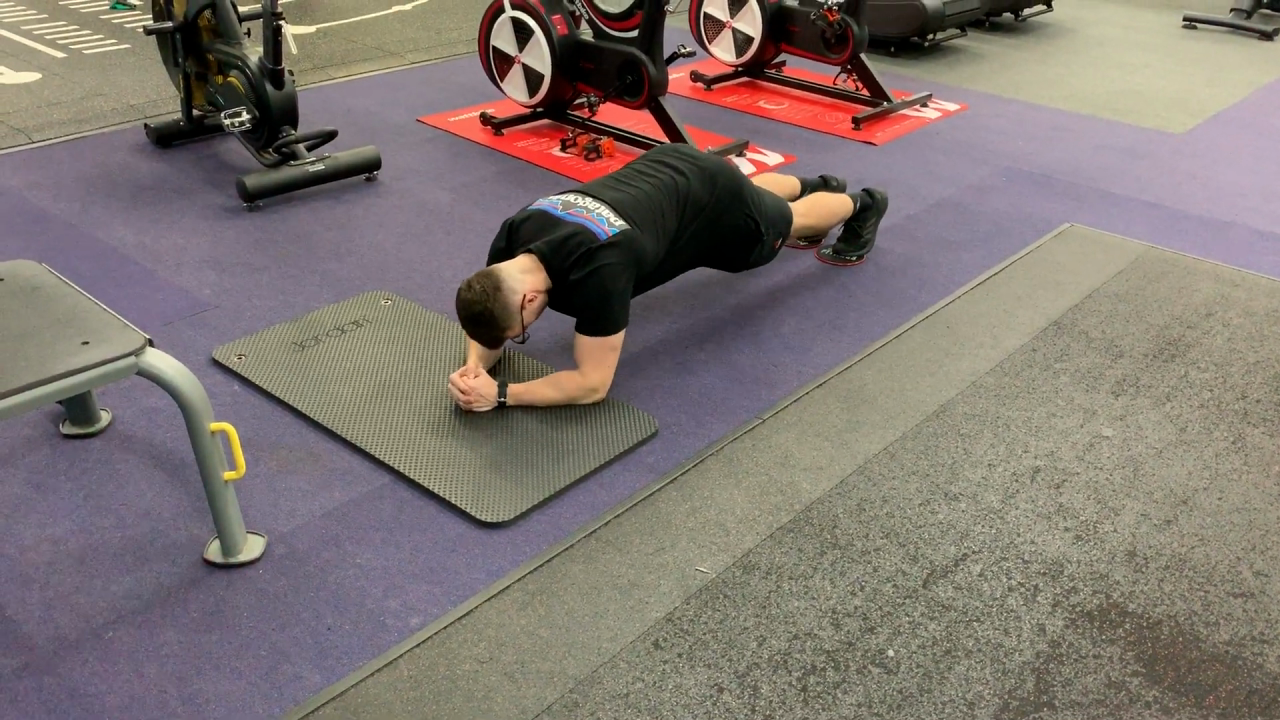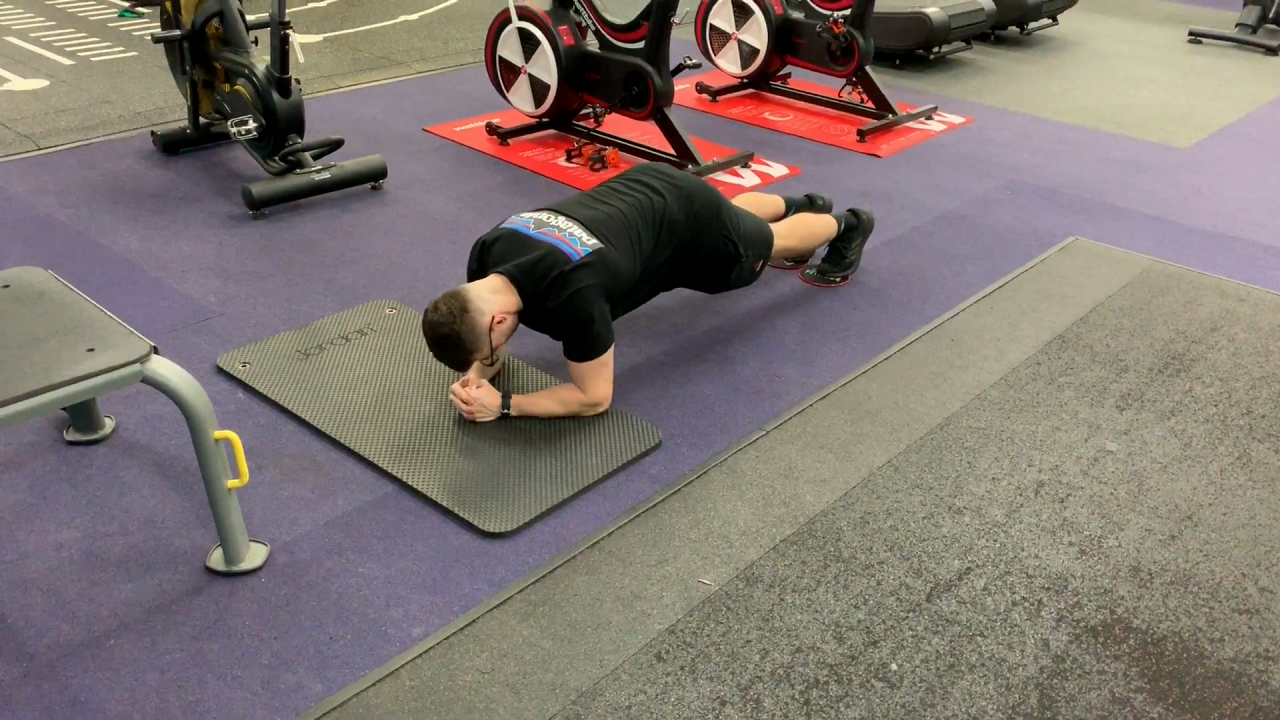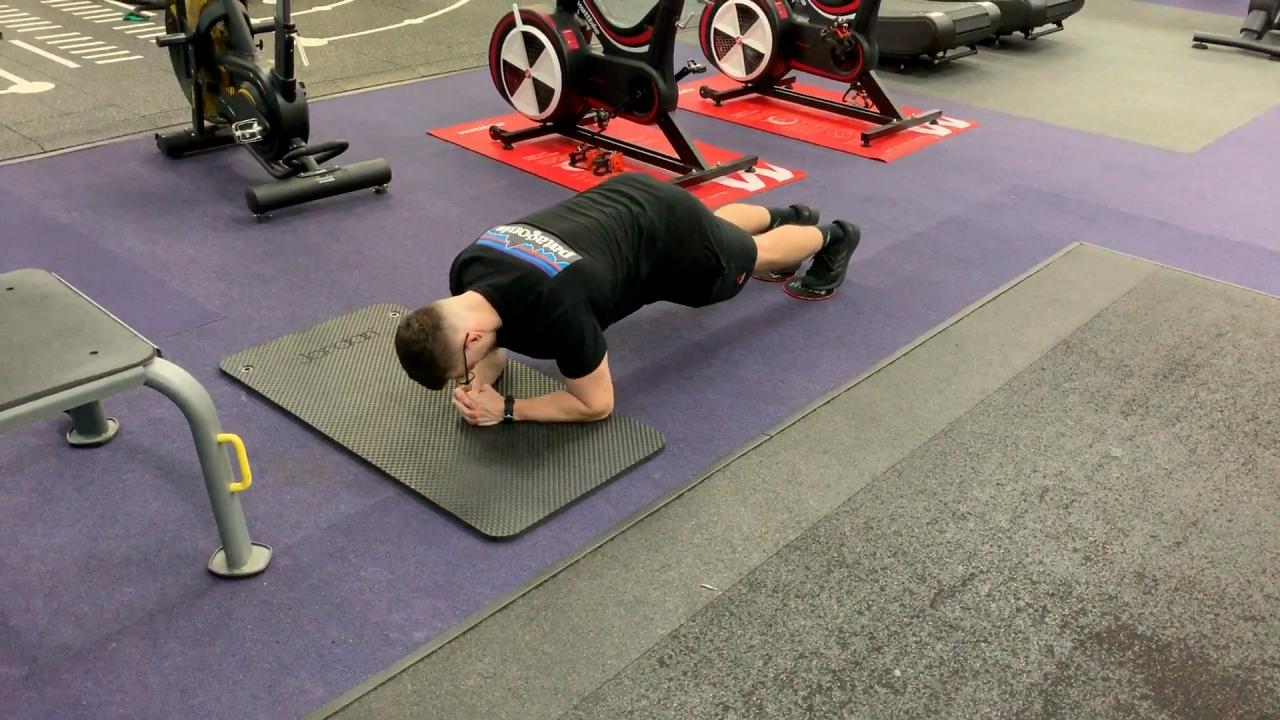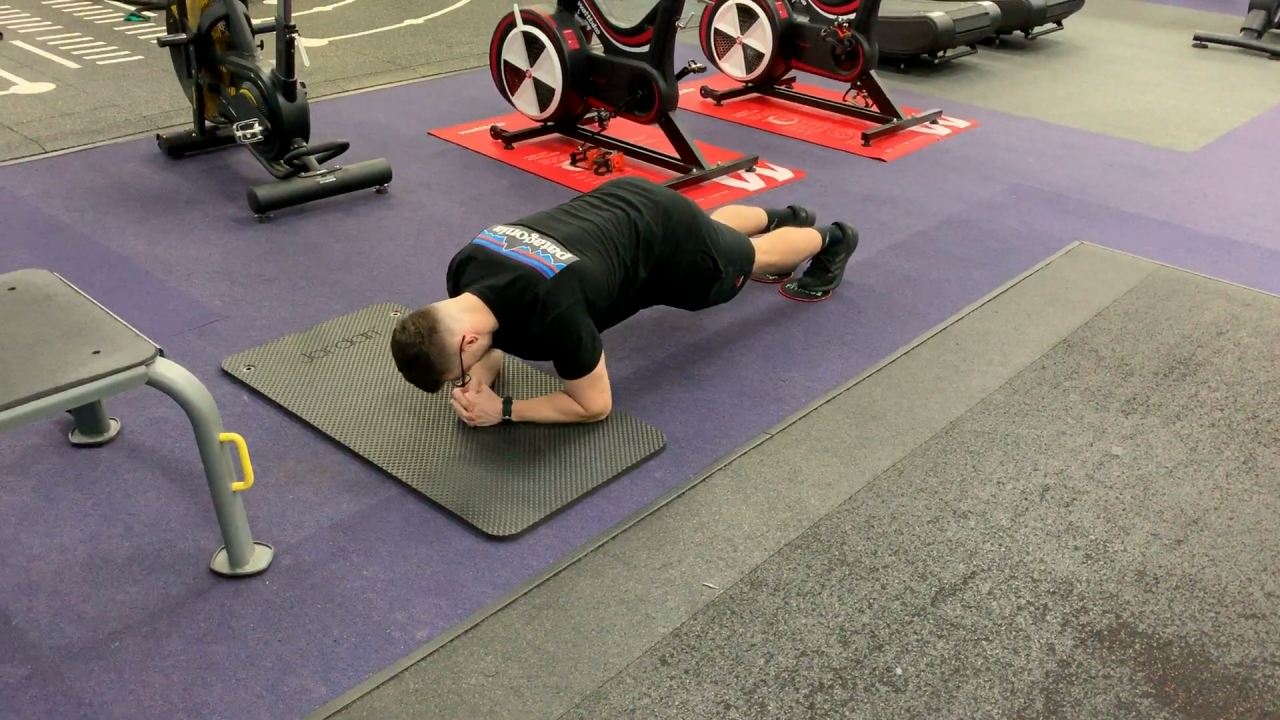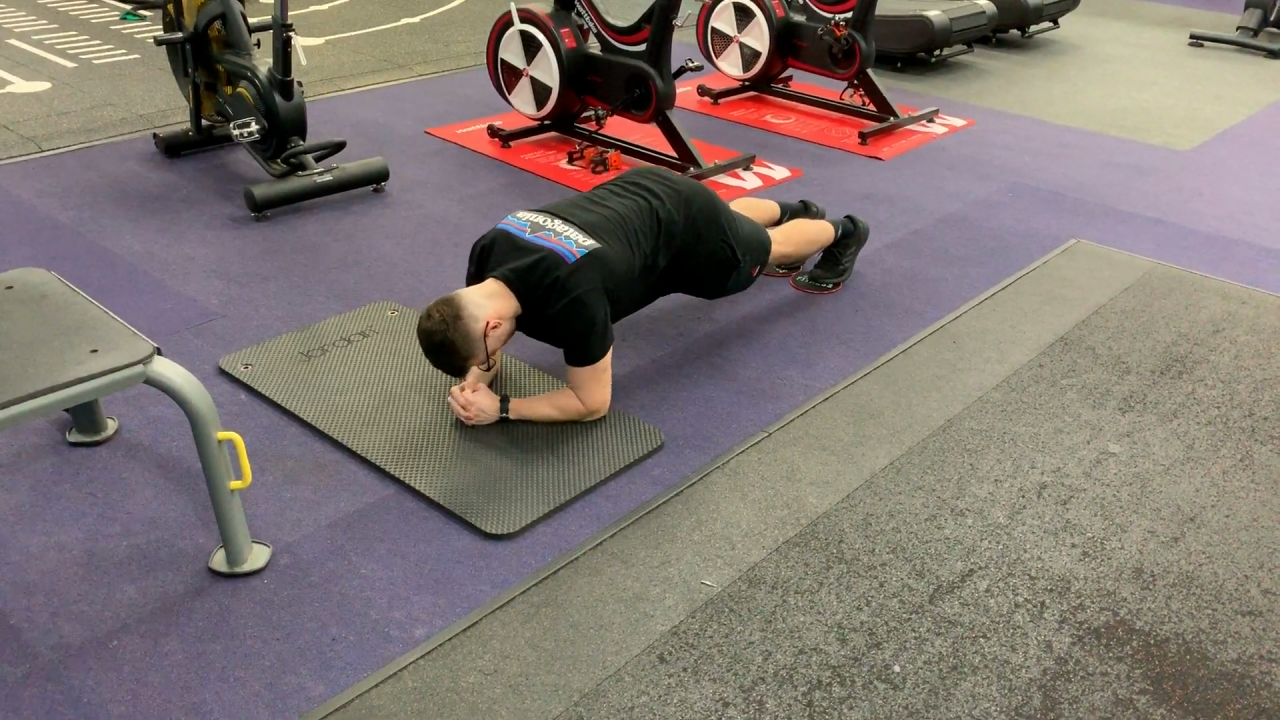
dt=0.4s
person 1, frame 1
left shoulder: (597, 274)
right shoulder: (513, 238)
left elbow: (592, 384)
right elbow: (490, 322)
left wrist: (500, 394)
right wrist: (475, 366)
left hip: (712, 198)
right hip: (667, 169)
left knee: (789, 220)
right knee: (760, 195)
left ankle: (861, 205)
right ankle: (819, 186)
person 1, frame 2
left shoulder: (571, 294)
right shoulder: (487, 256)
left elbow: (594, 397)
right elbow: (484, 347)
left wrist: (502, 404)
right wrist: (475, 376)
left hip: (689, 220)
right hip: (645, 189)
left knee: (771, 243)
right knee: (736, 215)
left ankle: (846, 226)
right ankle: (802, 206)
person 1, frame 3
left shoulder: (555, 310)
right shoulder: (468, 271)
left elbow: (597, 404)
right elbow: (494, 349)
left wrist: (505, 408)
right wrist: (478, 383)
left hip: (672, 234)
right hip: (626, 199)
left knee: (755, 255)
right knee: (720, 228)
left ankle: (832, 238)
right ankle: (789, 216)
person 1, frame 4
left shoulder: (551, 310)
right shoulder: (466, 270)
left elbow: (595, 406)
right elbow: (492, 348)
left wrist: (502, 409)
right wrist: (479, 382)
left hip: (668, 238)
right hip: (622, 203)
left knee: (753, 258)
right knee: (717, 229)
left ankle: (830, 239)
right ankle: (784, 217)
person 1, frame 5
left shoulder: (571, 296)
right shoulder: (487, 255)
left elbow: (593, 403)
right elbow: (484, 350)
left wrist: (500, 407)
right wrist: (474, 380)
left hip: (687, 226)
right hip: (642, 192)
left knee: (770, 248)
right knee: (731, 218)
left ankle: (842, 232)
right ankle: (795, 212)
